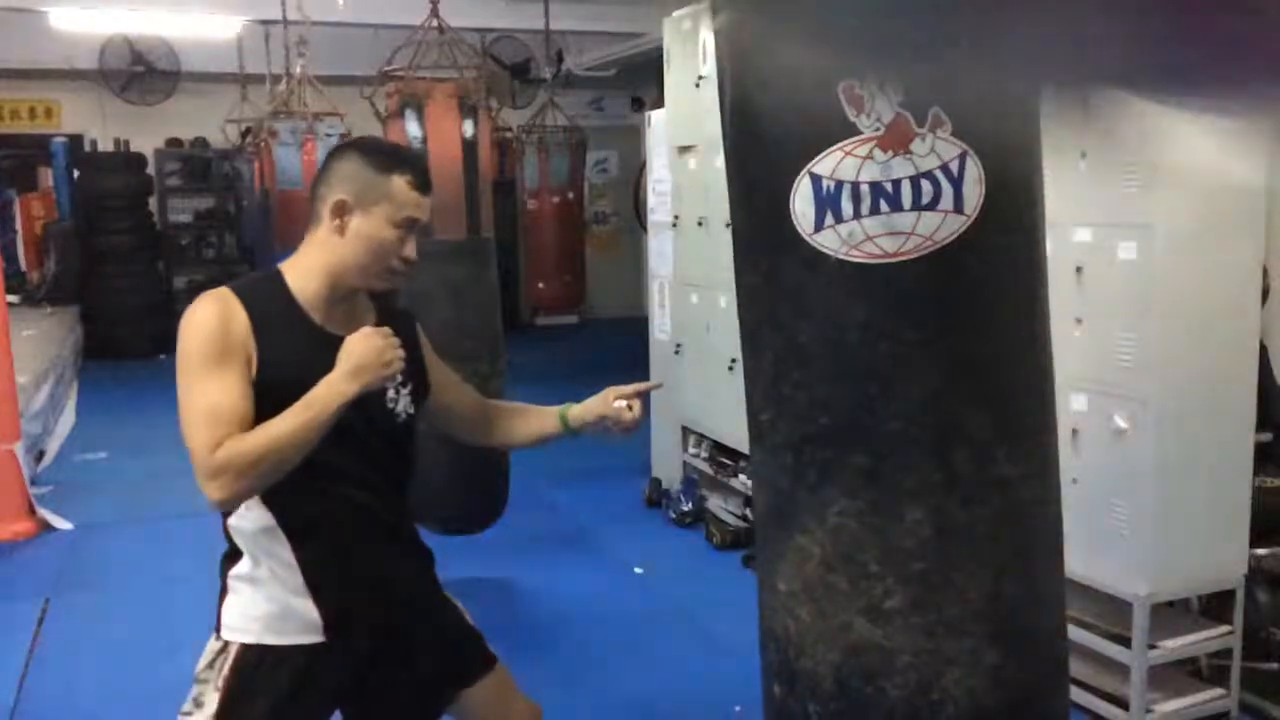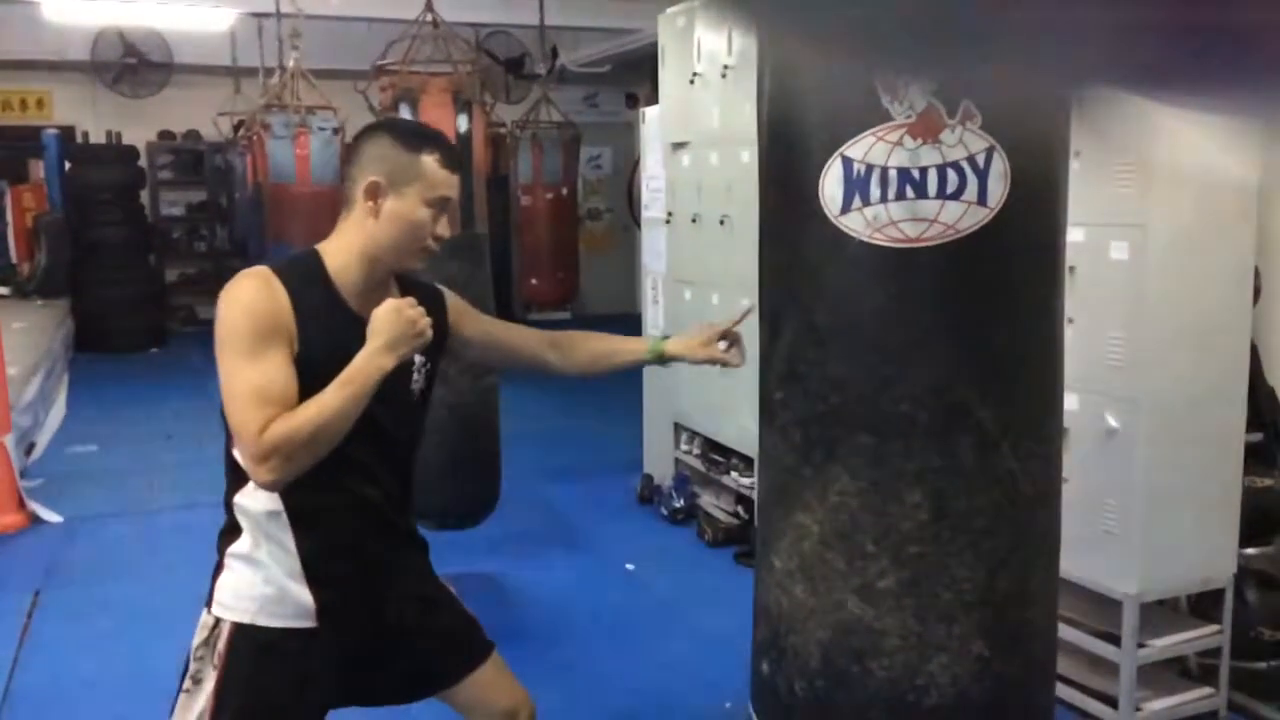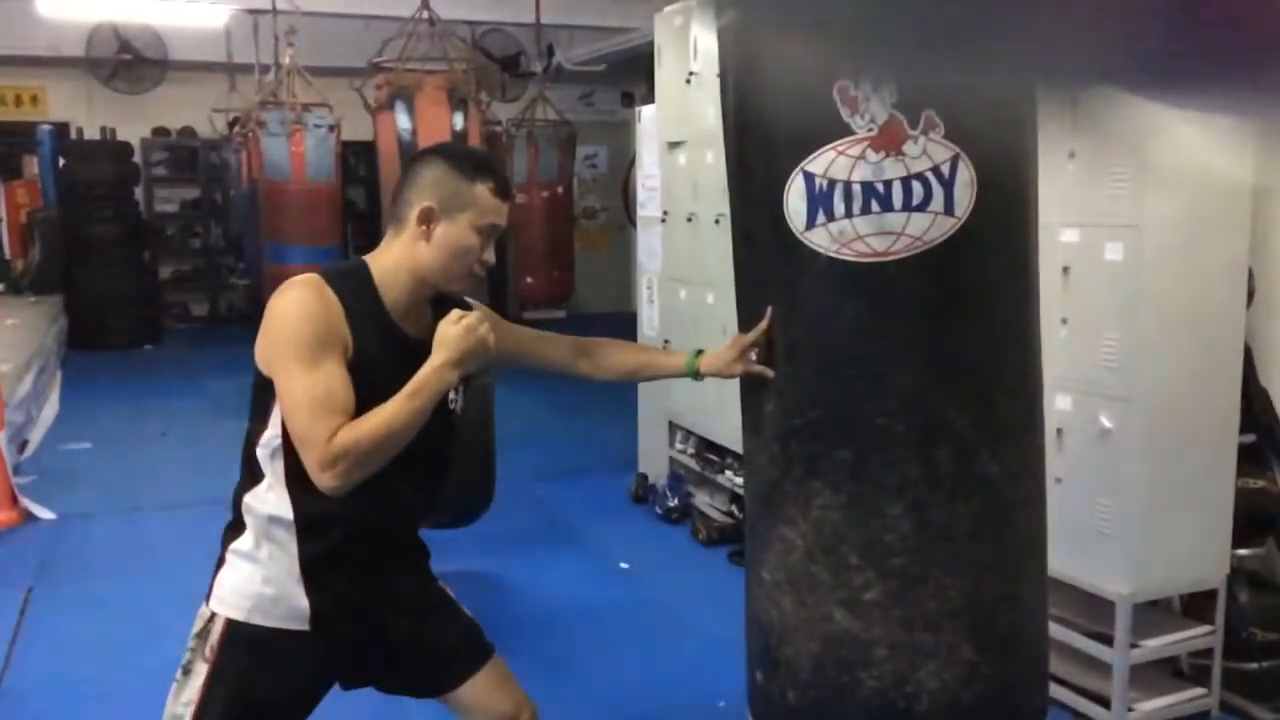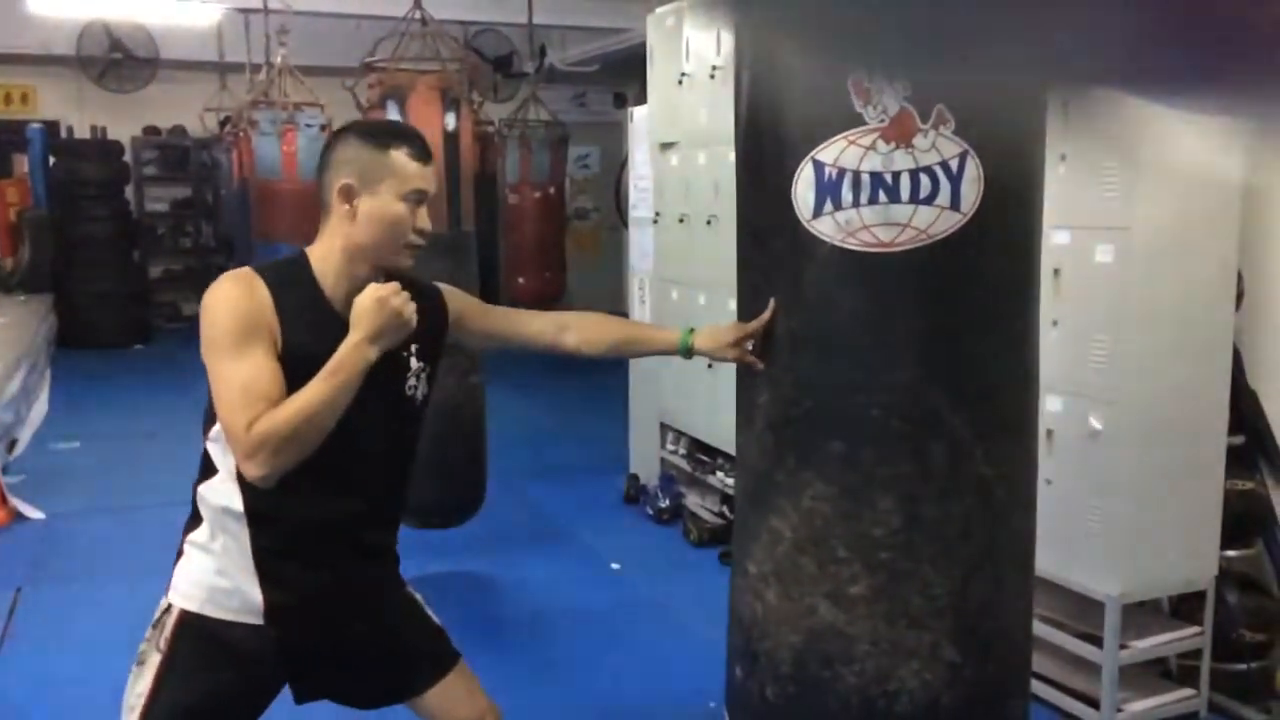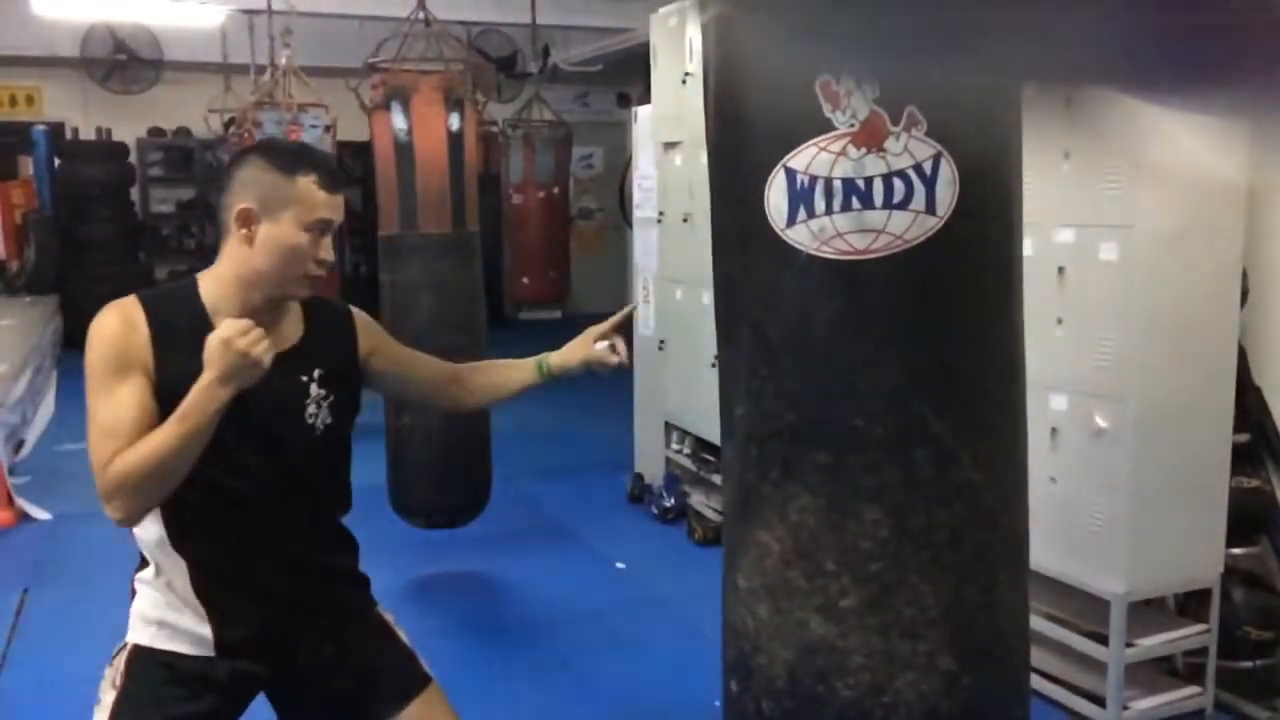
dt=1s
person 1, frame 1
left shoulder: (397, 330)
right shoulder: (225, 317)
left elbow: (480, 420)
right elbow: (222, 479)
left wrist: (578, 415)
right wrist: (344, 383)
left hip: (399, 591)
right hip: (281, 618)
person 1, frame 2
left shoulder: (428, 305)
right shoulder: (262, 296)
left elbow: (549, 348)
right elbow: (269, 460)
left wrist: (669, 347)
right wrist: (379, 355)
left hip: (391, 573)
right hip: (276, 600)
person 1, frame 3
left shoulder: (453, 316)
right shoulder: (310, 306)
left elbow: (580, 354)
right elbow: (333, 467)
left wrist: (700, 362)
right wrist: (445, 367)
left hip: (392, 574)
right hip: (278, 594)
person 1, frame 4
left shoulder: (429, 307)
right shoulder: (244, 298)
left elbow: (566, 330)
right elbow: (262, 457)
left wrist: (694, 341)
right wrist: (364, 343)
left hip: (360, 582)
right hip: (235, 594)
person 1, frame 5
left shoulder: (344, 331)
right shoulder: (131, 327)
left elbow: (458, 386)
right elbow: (122, 499)
left wrist: (560, 360)
right wrist: (217, 386)
left hip: (326, 607)
right hip: (190, 626)
